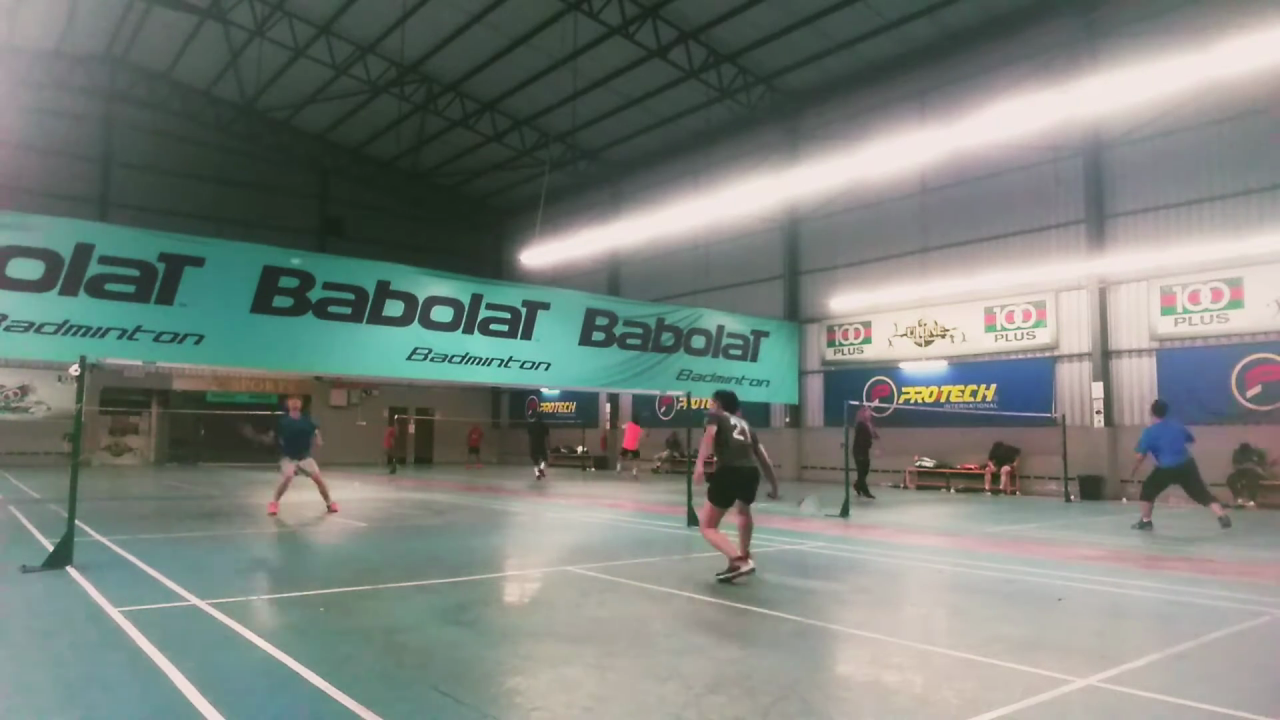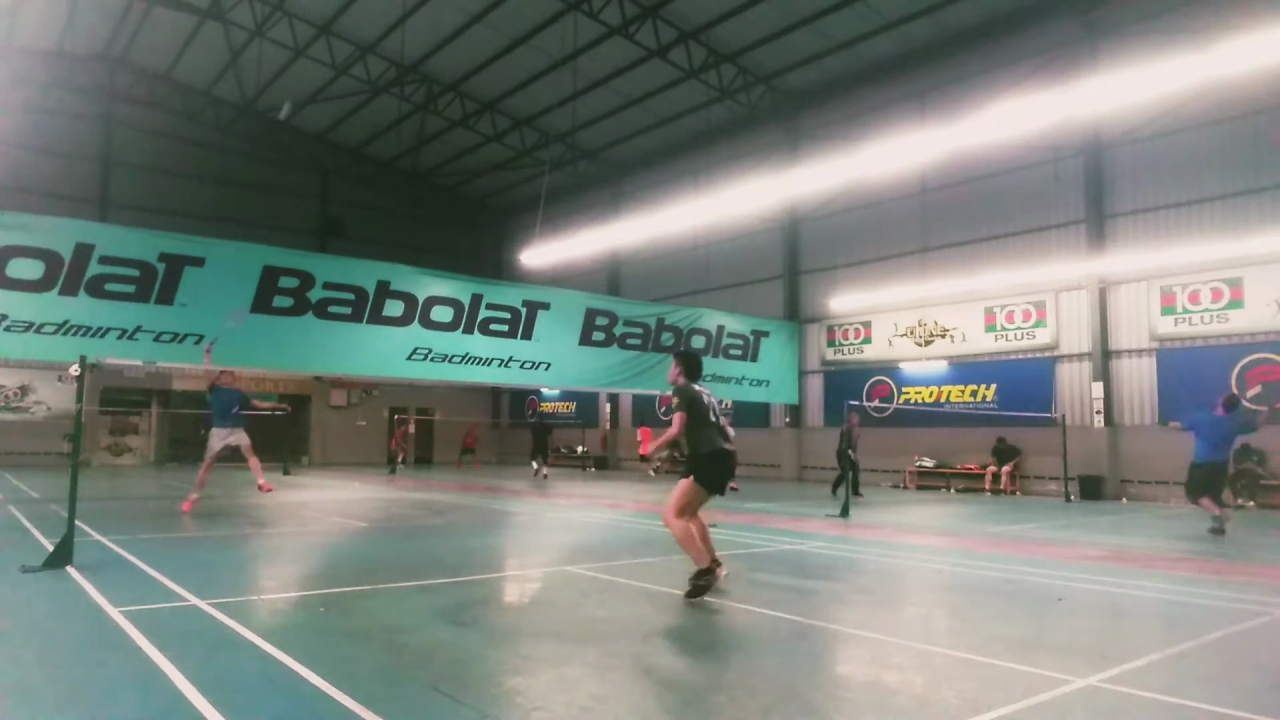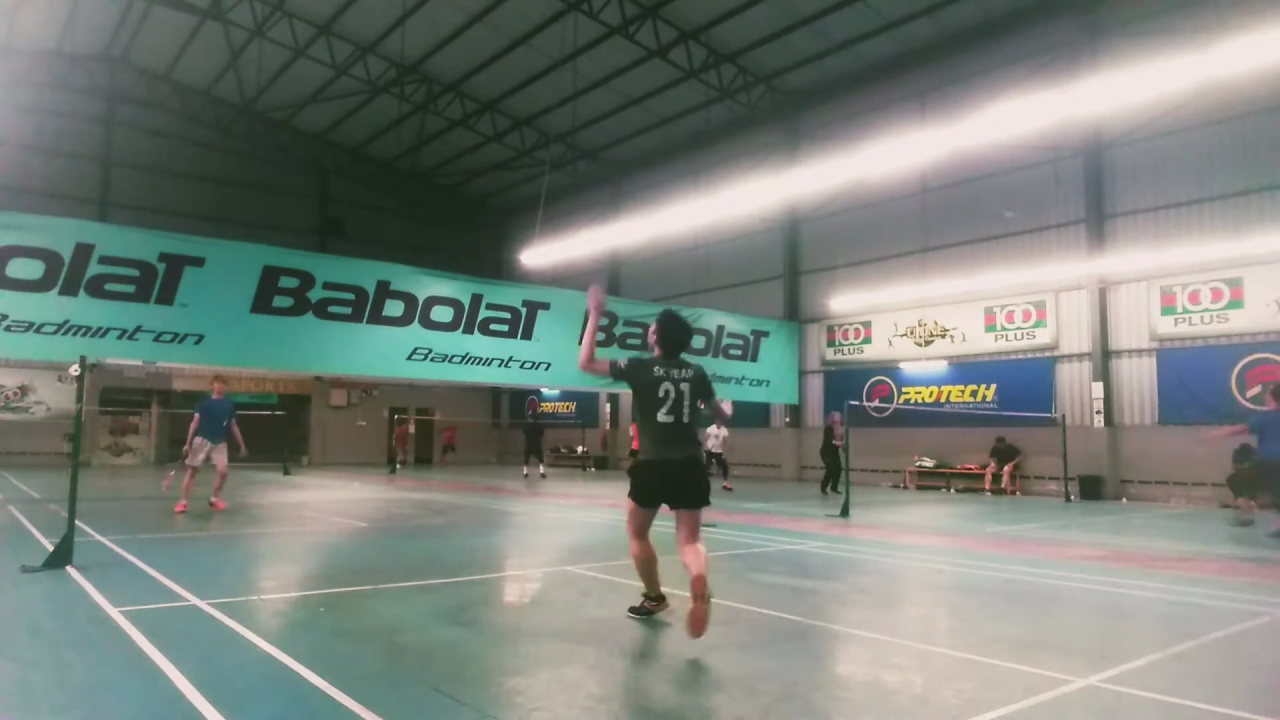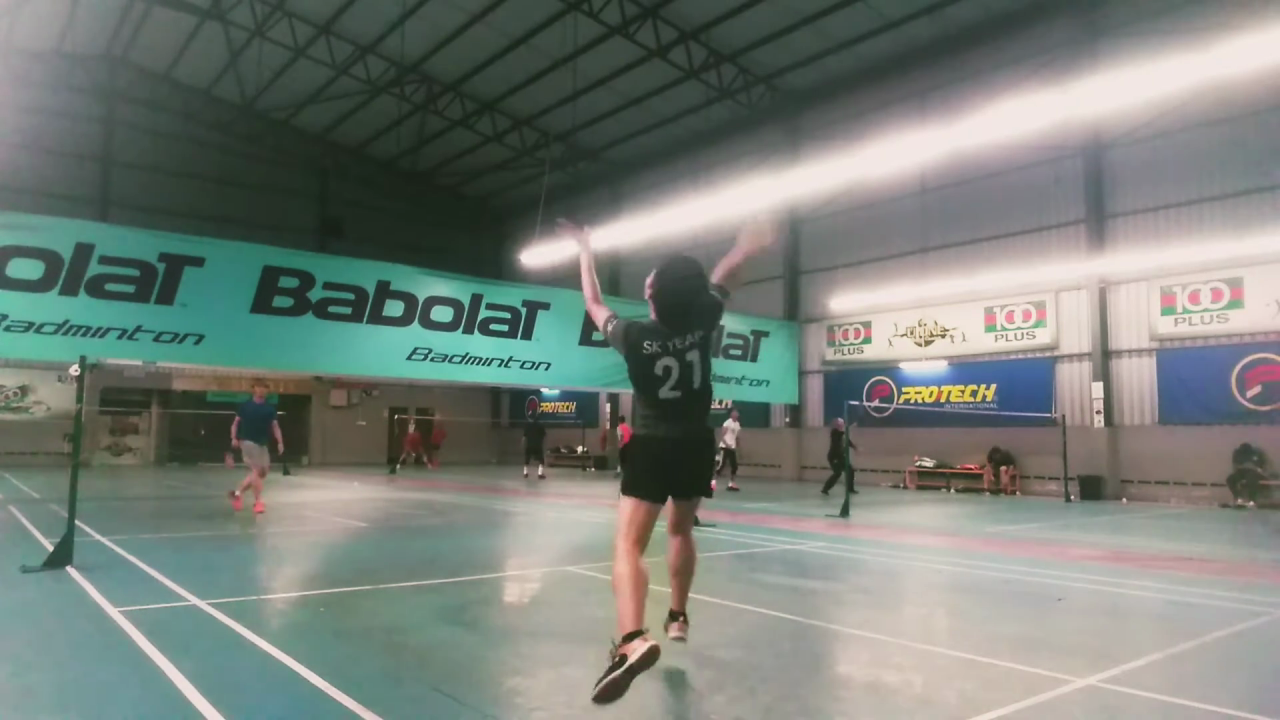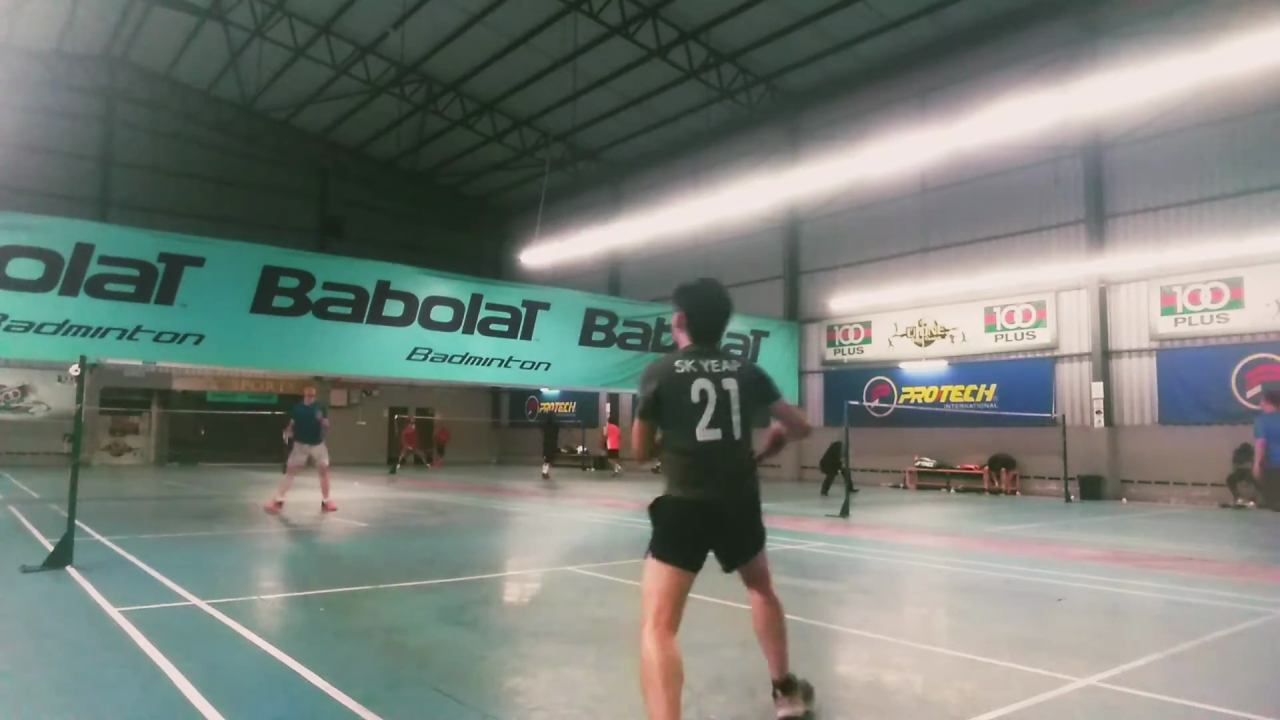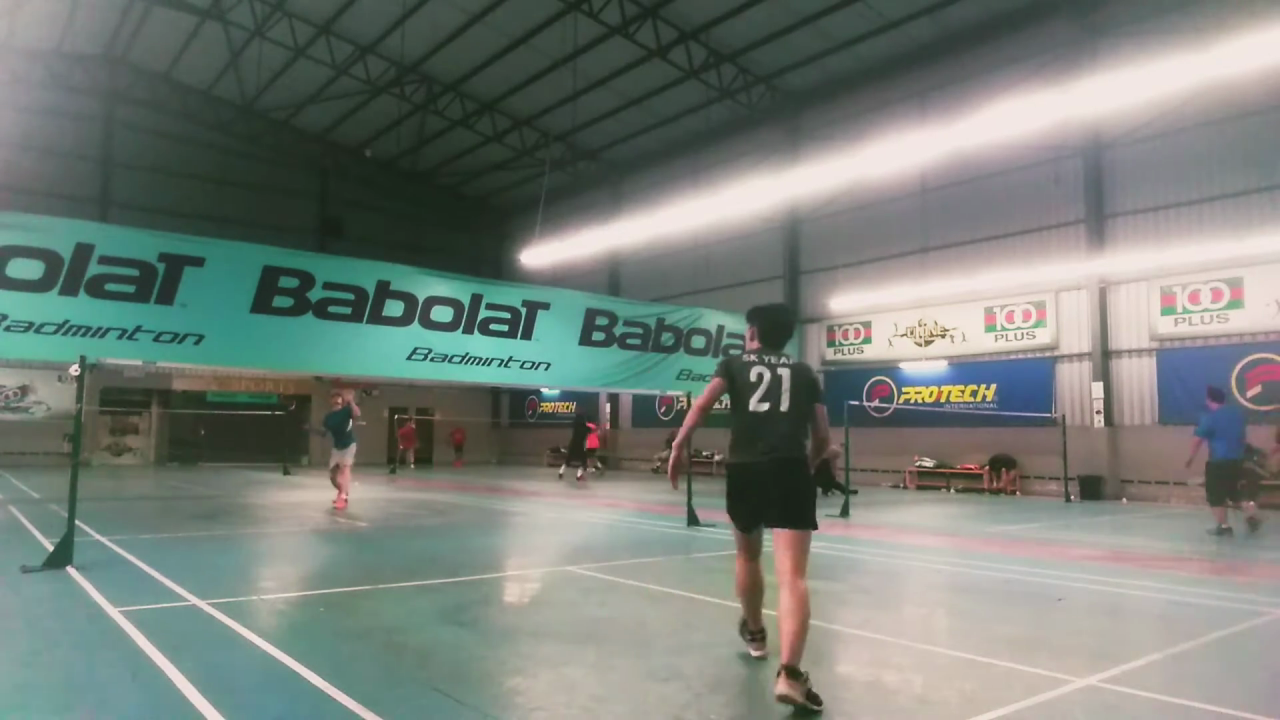
dt=0.4s
person 1, frame 1
left shoulder: (715, 417)
right shoulder: (745, 426)
left elbow: (709, 436)
right elbow: (766, 461)
left wrist: (699, 464)
right wrist: (774, 488)
left hip: (729, 472)
right hip: (750, 472)
left knee: (707, 527)
right knee: (743, 512)
left ankle: (739, 561)
right ankle: (744, 556)
person 1, frame 2
left shoulder: (682, 390)
right shoulder: (704, 394)
left elbow: (677, 429)
right elbow: (726, 433)
left wrist: (654, 447)
left hip: (709, 458)
right hip: (723, 456)
left knee: (672, 514)
right knee: (688, 513)
left ankle: (705, 570)
right ankle: (712, 564)
person 1, frame 3
left shoulder: (640, 367)
right shoulder: (697, 374)
left elbow: (586, 363)
right elbow: (721, 413)
left wrist: (594, 314)
right wrist: (727, 409)
left hip: (654, 466)
right hip: (691, 466)
left knee: (637, 533)
right knee: (689, 541)
left ankle: (655, 598)
right ankle: (699, 593)
person 1, frame 4
left shoulder: (634, 336)
right shoulder: (703, 319)
left elbow: (594, 305)
right elbow: (726, 270)
left wrist: (586, 253)
right wrist: (751, 240)
left hip: (652, 451)
right hip: (697, 448)
left knee: (627, 548)
right knee: (681, 530)
left ankle: (632, 641)
right ankle: (678, 617)
person 1, frame 5
left shoulder: (660, 372)
right shoulder: (746, 370)
left elbow: (641, 448)
right elbow: (800, 427)
right wrist: (764, 447)
left hip: (686, 508)
right hip: (740, 501)
left knee: (657, 629)
right knee: (760, 586)
person 1, frame 6
left shoulder: (735, 363)
right shoulder: (804, 372)
left elbow: (703, 402)
right elbow: (822, 436)
left wrist: (678, 447)
right wrist: (808, 464)
left hip: (745, 473)
right hip: (792, 473)
left knee: (747, 556)
right knee: (793, 577)
left ankle: (755, 633)
right ankle: (790, 673)
